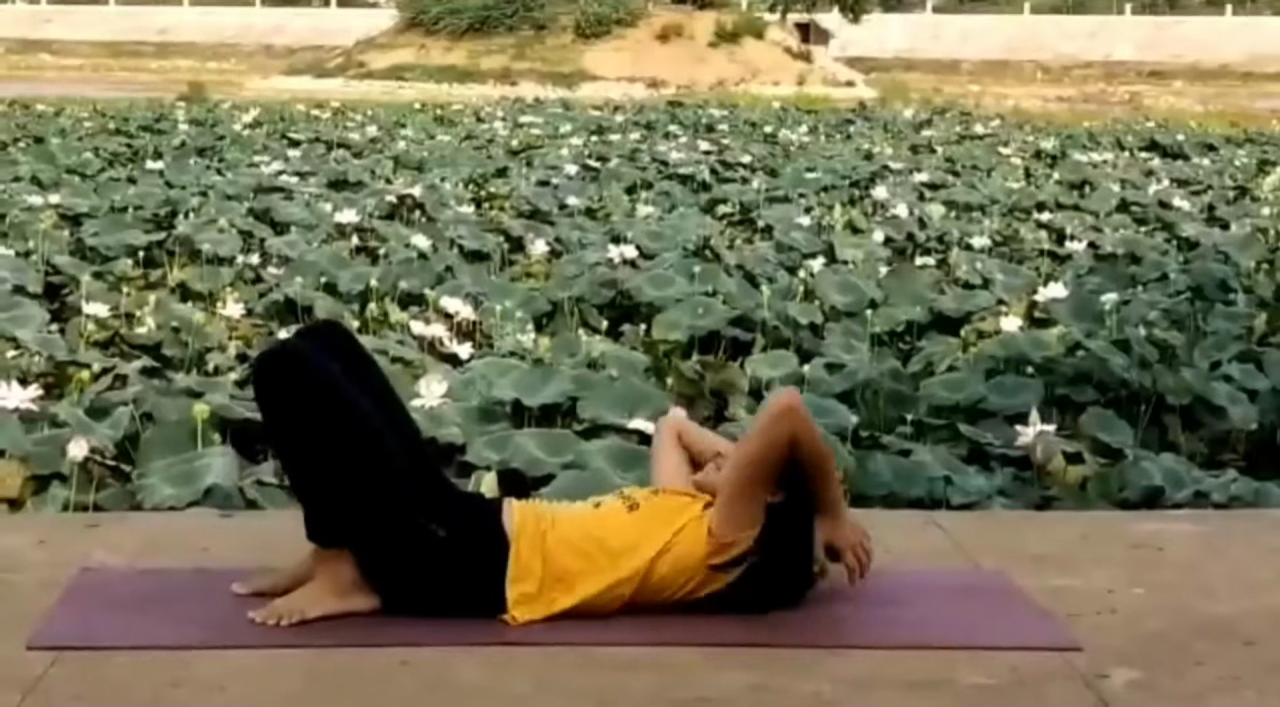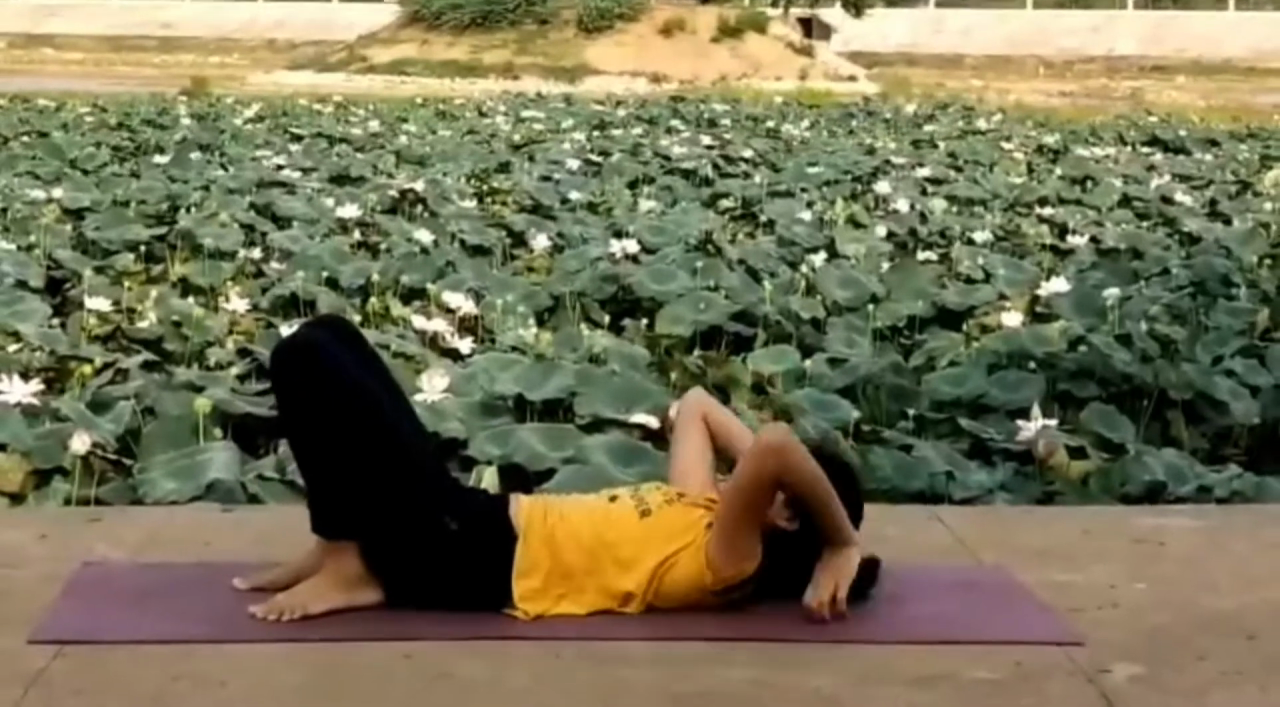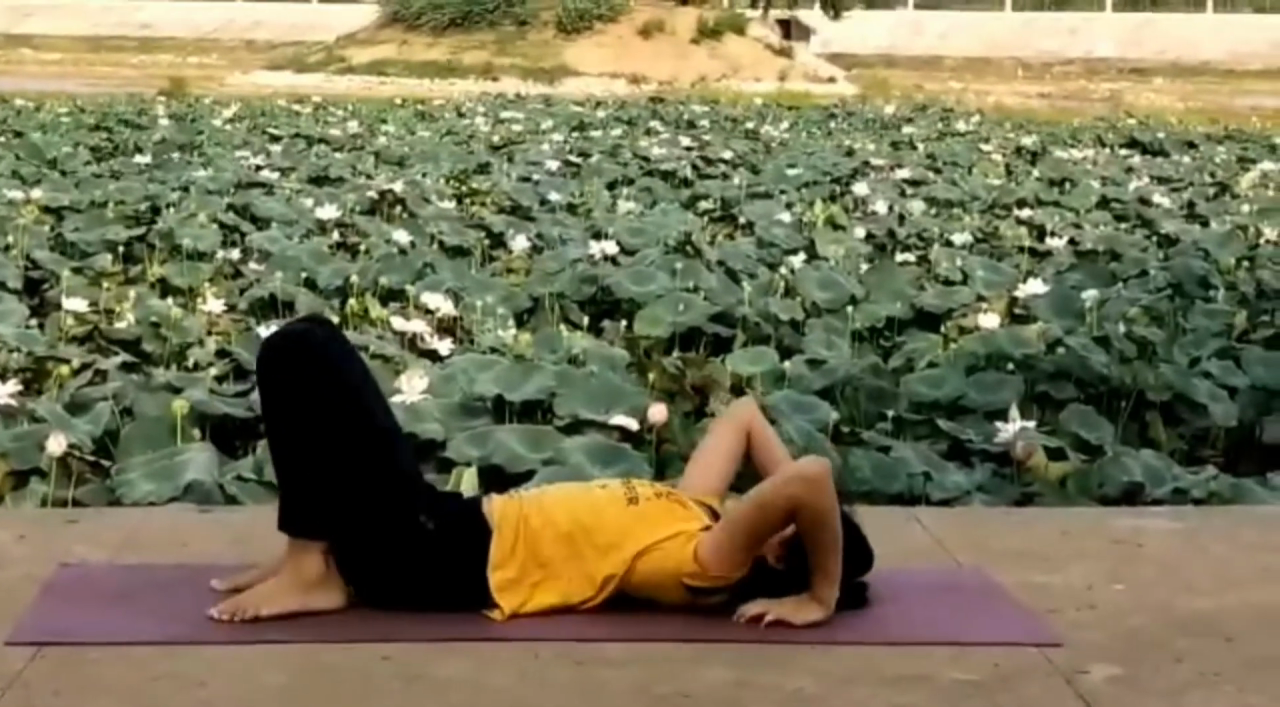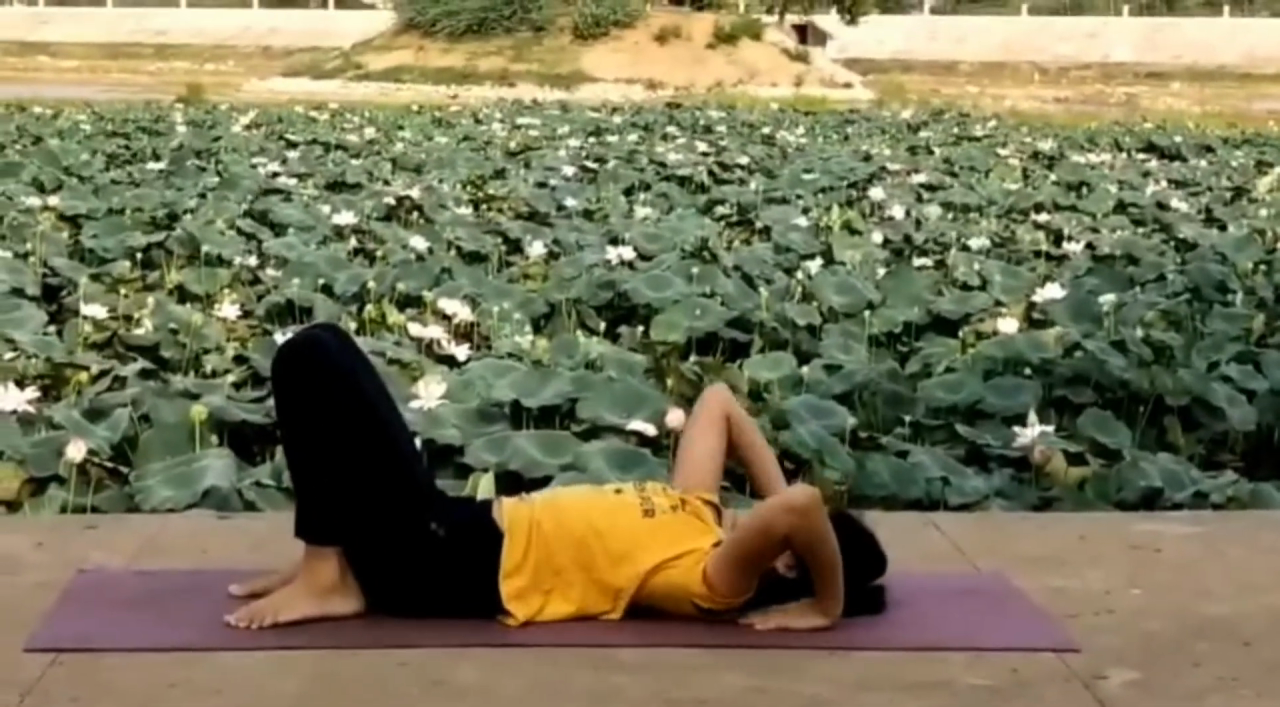
dt=0.7s
person 1, frame 1
left shoulder: (724, 540)
right shoulder: (692, 508)
left elbow: (784, 406)
right elbow: (672, 424)
left wrist: (831, 512)
right wrist: (740, 453)
left hip: (458, 565)
right hip: (473, 523)
left knee: (286, 368)
right knee: (323, 341)
left ankle: (343, 580)
right ankle: (337, 553)
person 1, frame 2
left shoulder: (730, 562)
right shoulder: (703, 506)
left elbow: (775, 444)
right elbow: (693, 404)
left wrist: (841, 547)
right wrist: (760, 459)
left hip: (460, 559)
right hip: (476, 524)
left knee: (302, 359)
right knee: (328, 336)
left ankle: (348, 572)
right ankle: (336, 550)
person 1, frame 3
left shoulder: (709, 566)
right shoulder: (698, 513)
left elbow: (814, 474)
right elbow: (744, 412)
left wrist: (821, 599)
right wrist: (796, 493)
left hip: (434, 558)
right hip: (455, 527)
left knee: (294, 353)
right knee: (312, 339)
left ankle: (312, 573)
right ankle: (314, 552)
person 1, frame 4
left shoulder: (717, 584)
right shoulder: (702, 515)
left elbow: (799, 505)
right elbow: (717, 400)
left wrist: (825, 609)
right wrist: (778, 495)
left hip: (443, 565)
right hip: (457, 533)
left knee: (308, 361)
right knee: (323, 346)
left ankle: (328, 581)
right ankle: (329, 562)
